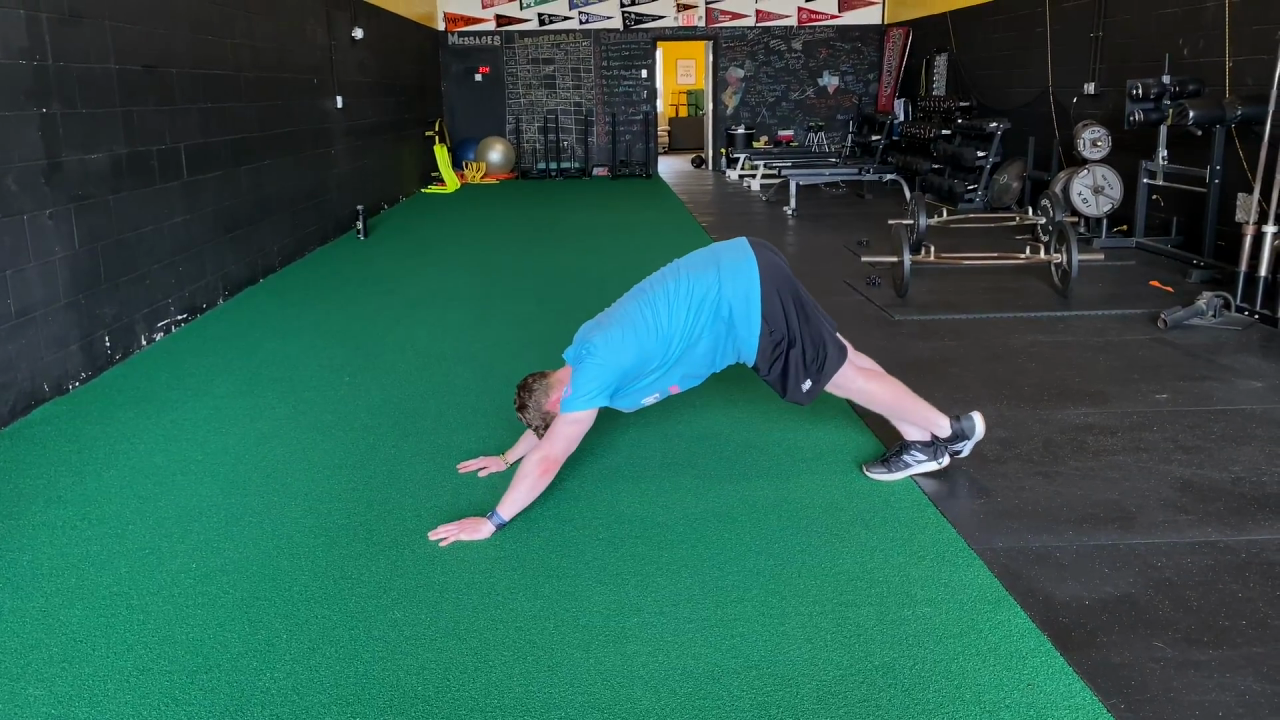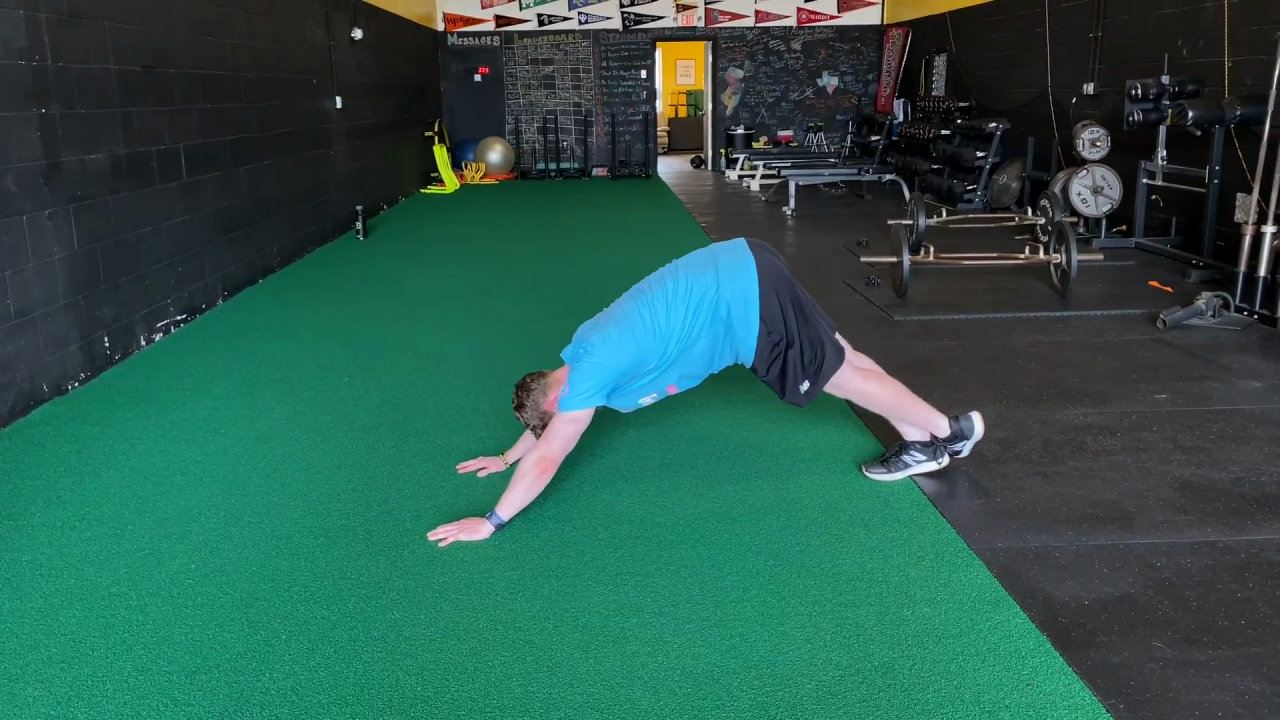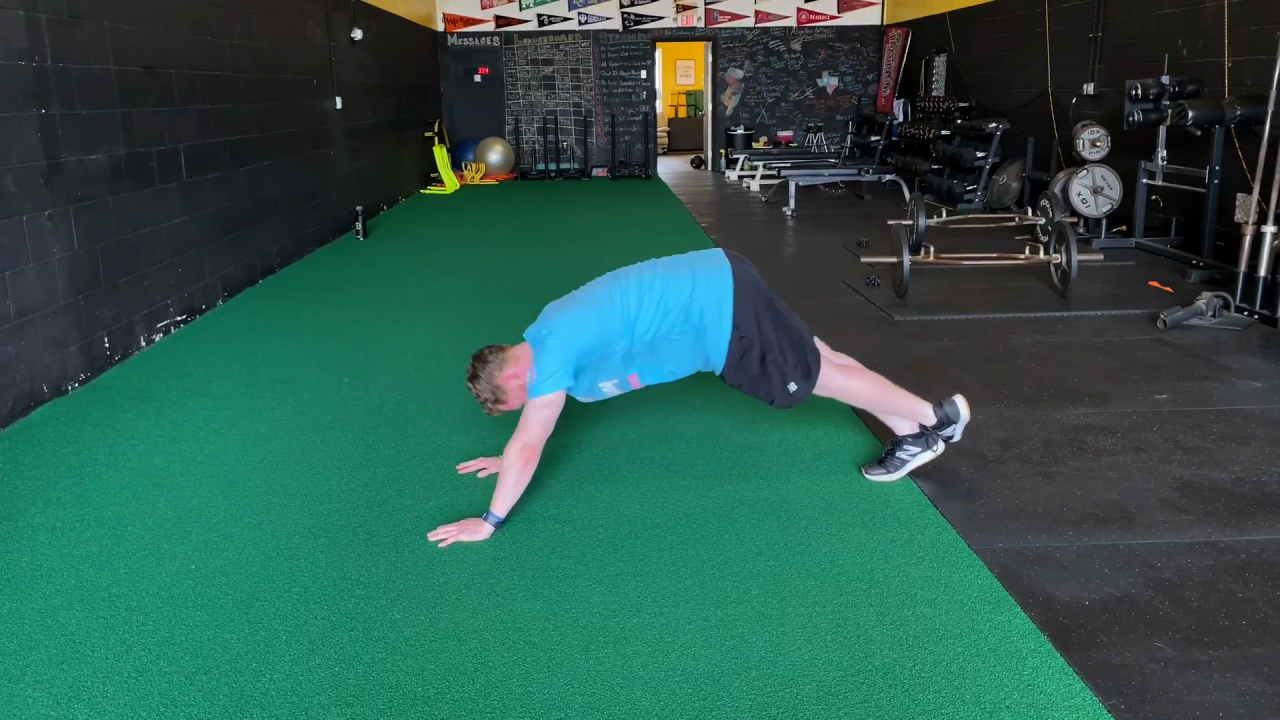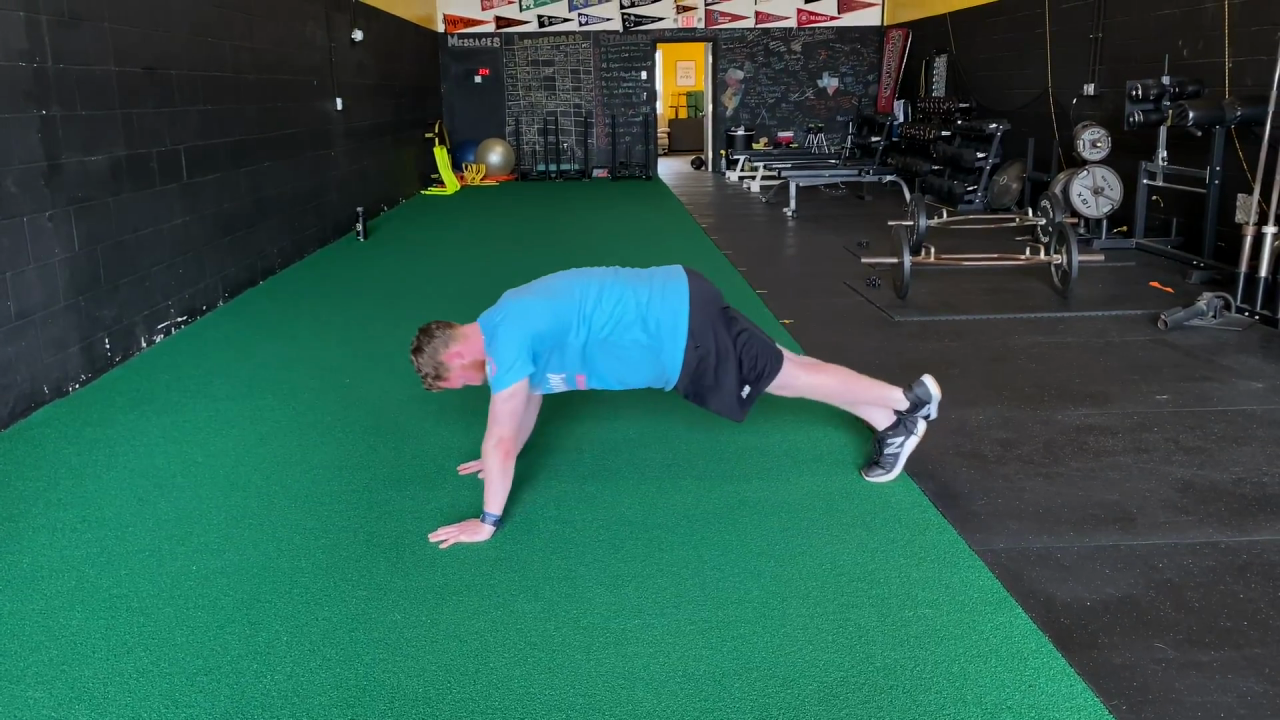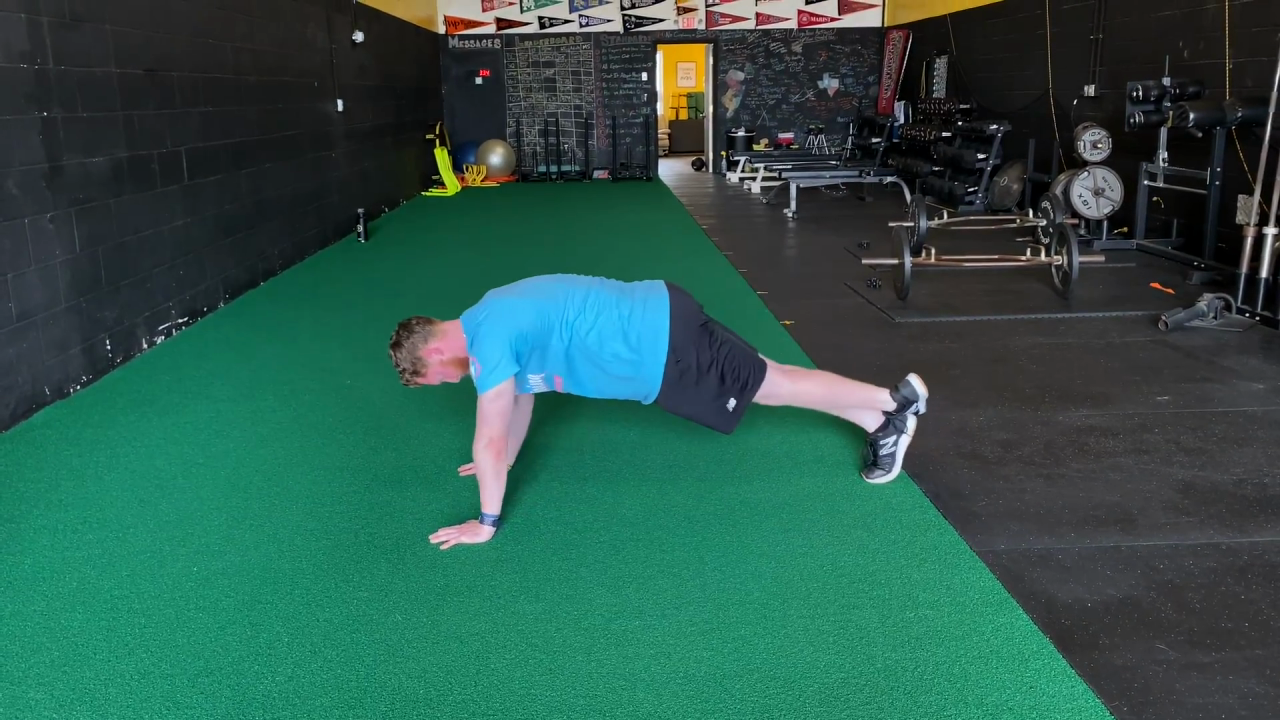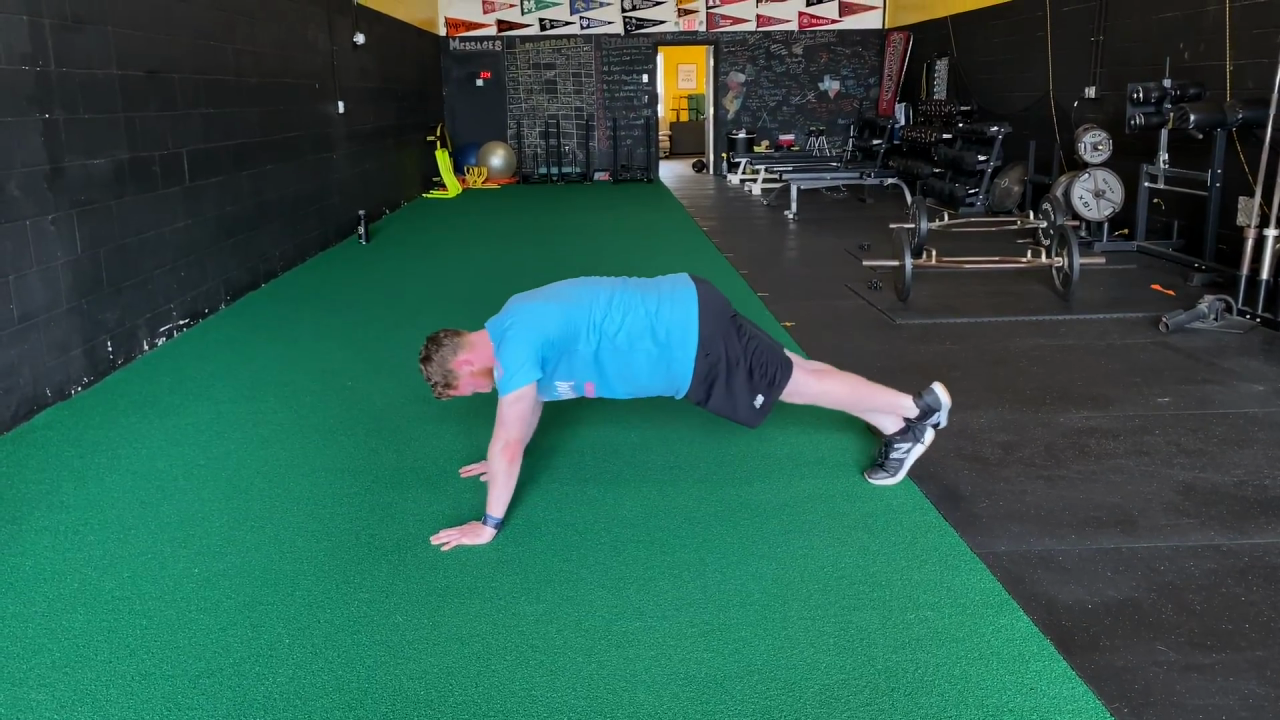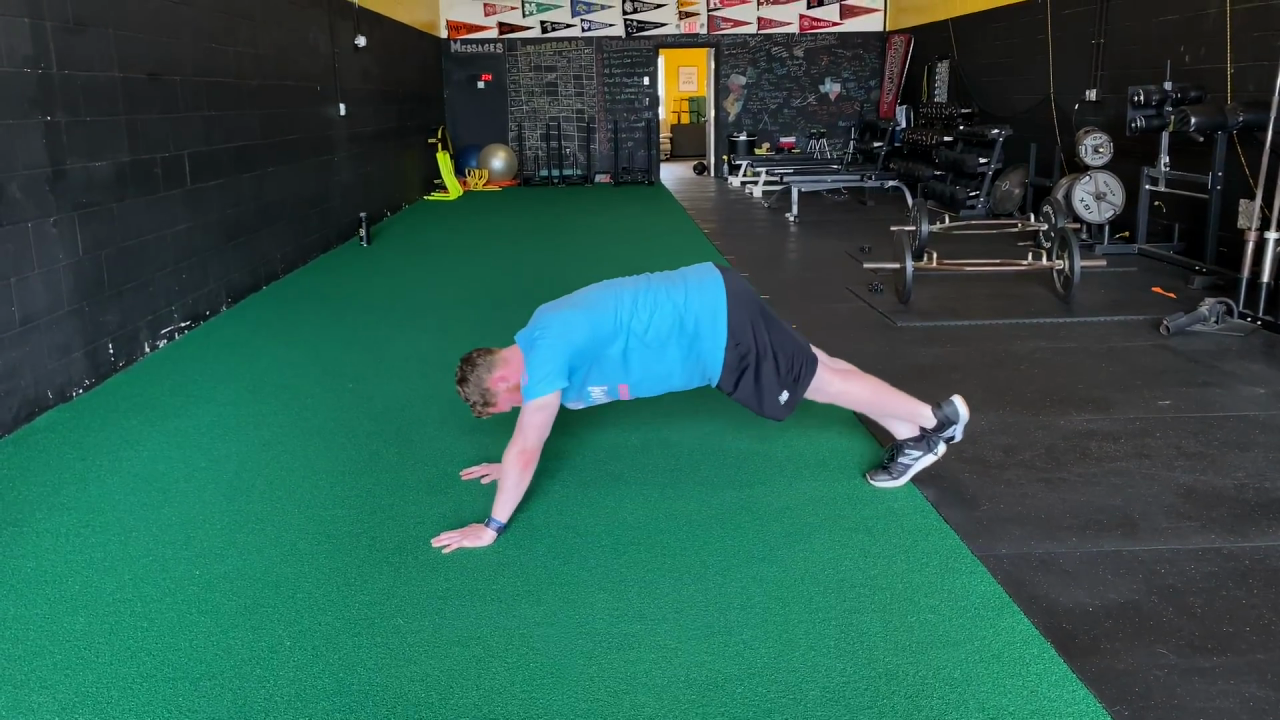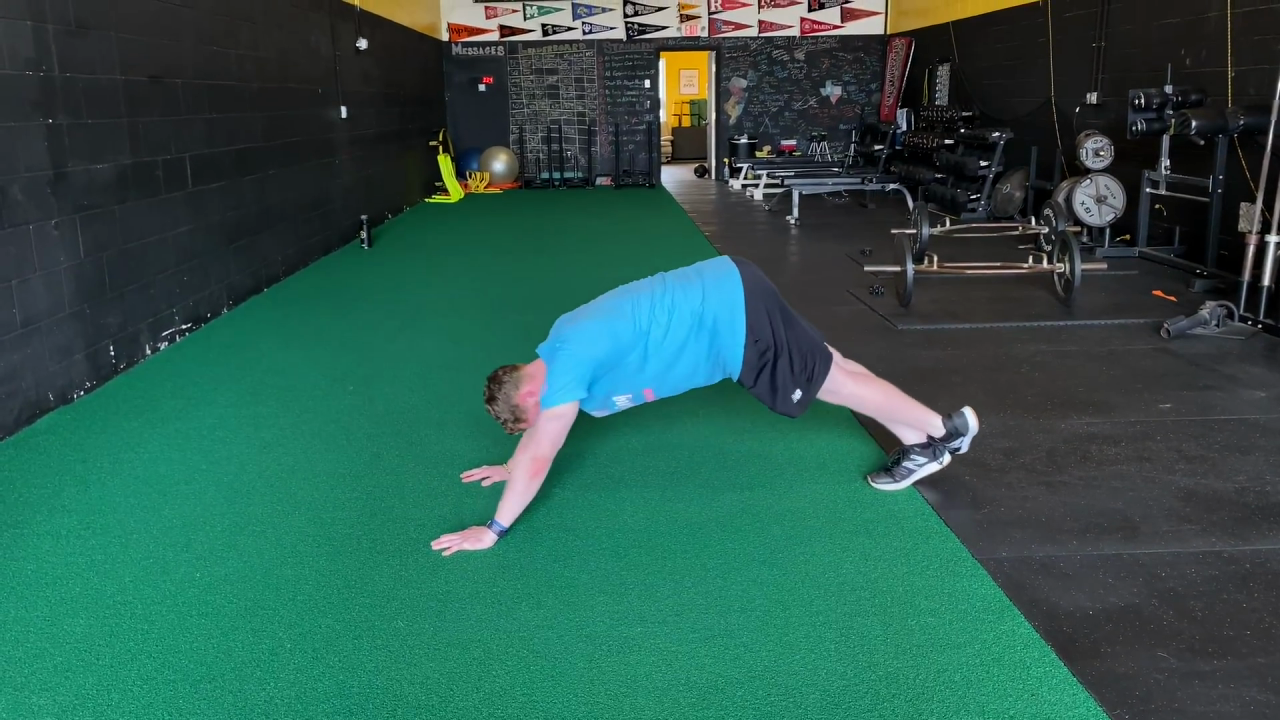
dt=0.3s
person 1, frame 1
left shoulder: (593, 371)
right shoulder: (586, 352)
left elbow: (549, 456)
right elbow: (549, 415)
left wrist: (492, 520)
right wrist: (508, 456)
left hip: (747, 297)
right hip: (743, 273)
left knee: (838, 372)
right knee: (836, 356)
left ankle: (947, 432)
right ankle: (921, 437)
person 1, frame 2
left shoulder: (590, 369)
right shoulder: (583, 353)
left elbow: (547, 456)
right elbow: (546, 416)
left wrist: (492, 521)
right wrist: (506, 457)
left hip: (746, 300)
right hip: (742, 273)
left knee: (837, 374)
right knee: (836, 356)
left ankle: (946, 433)
right ankle: (920, 440)
person 1, frame 3
left shoulder: (552, 351)
right shoulder: (549, 335)
left elbow: (528, 445)
right elbow: (539, 420)
left wrist: (490, 520)
right wrist: (507, 458)
left hip: (718, 309)
right hip: (715, 287)
left knee: (816, 374)
right knee: (813, 357)
left ankle: (933, 419)
right ankle: (912, 430)
person 1, frame 4
left shoulder: (504, 339)
right shoulder: (509, 322)
left elbow: (501, 438)
right elbow: (528, 399)
left wrist: (487, 521)
right wrist: (498, 461)
left hip: (677, 328)
right hip: (674, 304)
left knee: (782, 377)
right knee: (779, 369)
left ankle: (907, 404)
right ankle: (893, 421)
person 1, frame 5
left shoulder: (487, 338)
right shoulder: (495, 320)
left elbow: (490, 437)
right elbow: (520, 396)
left wrist: (487, 522)
right wrist: (501, 463)
left hip: (661, 348)
right hip: (657, 323)
left knee: (769, 386)
right knee: (764, 377)
left ankle: (895, 402)
right ankle: (883, 423)
person 1, frame 6
left shoulder: (513, 345)
right shoulder: (518, 326)
left elbow: (507, 440)
right elbow: (535, 400)
left wrist: (488, 524)
right wrist: (502, 464)
left hip: (688, 342)
right hip: (683, 315)
left knee: (794, 384)
right knee: (789, 371)
left ankle: (917, 409)
right ankle: (899, 429)
person 1, frame 7
left shoulder: (543, 354)
right shoulder: (545, 337)
left elbow: (526, 448)
left wrist: (492, 526)
right wrist: (507, 465)
left hip: (715, 325)
right hip: (712, 301)
left knee: (816, 380)
right knee: (810, 365)
left ankle: (934, 420)
right ankle: (912, 434)
person 1, frame 8
left shoulder: (568, 366)
right shoulder: (560, 352)
left elbow: (540, 455)
right elbow: (542, 424)
left wrist: (493, 529)
right wrist: (510, 467)
left hip: (734, 318)
right hip: (727, 294)
left knee: (830, 381)
right knee: (826, 366)
left ankle: (942, 430)
right ankle: (919, 442)
